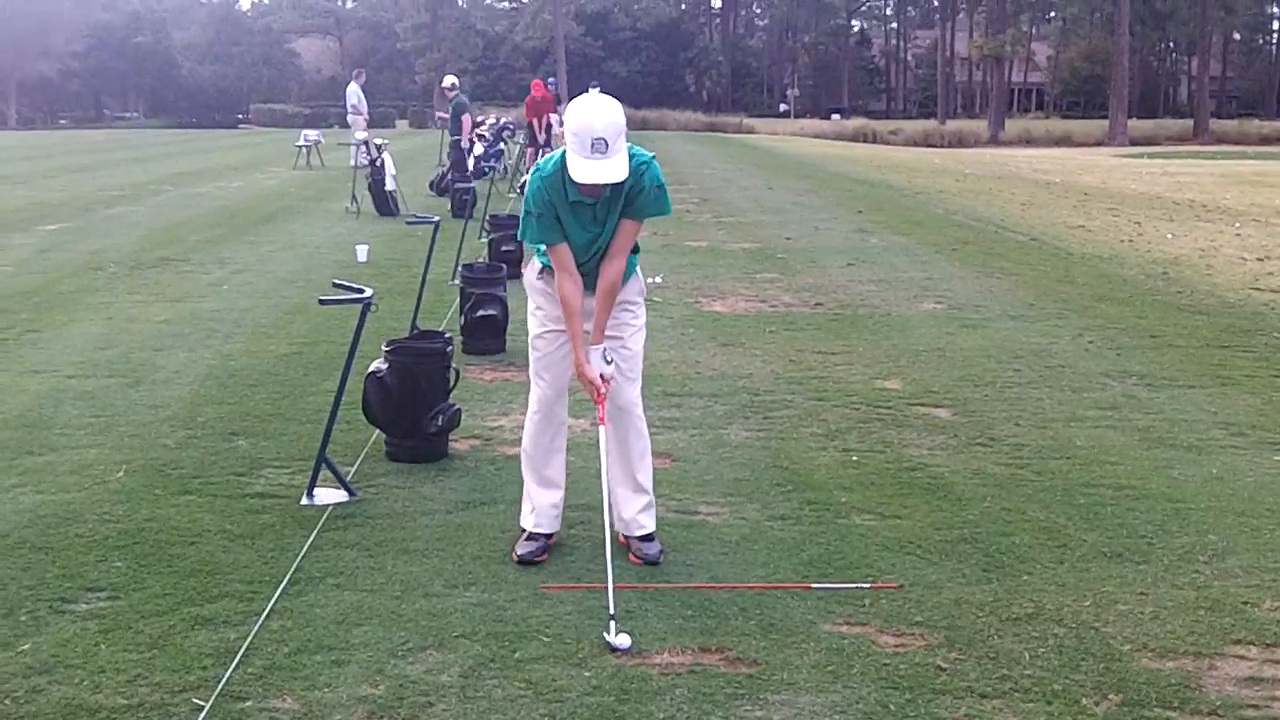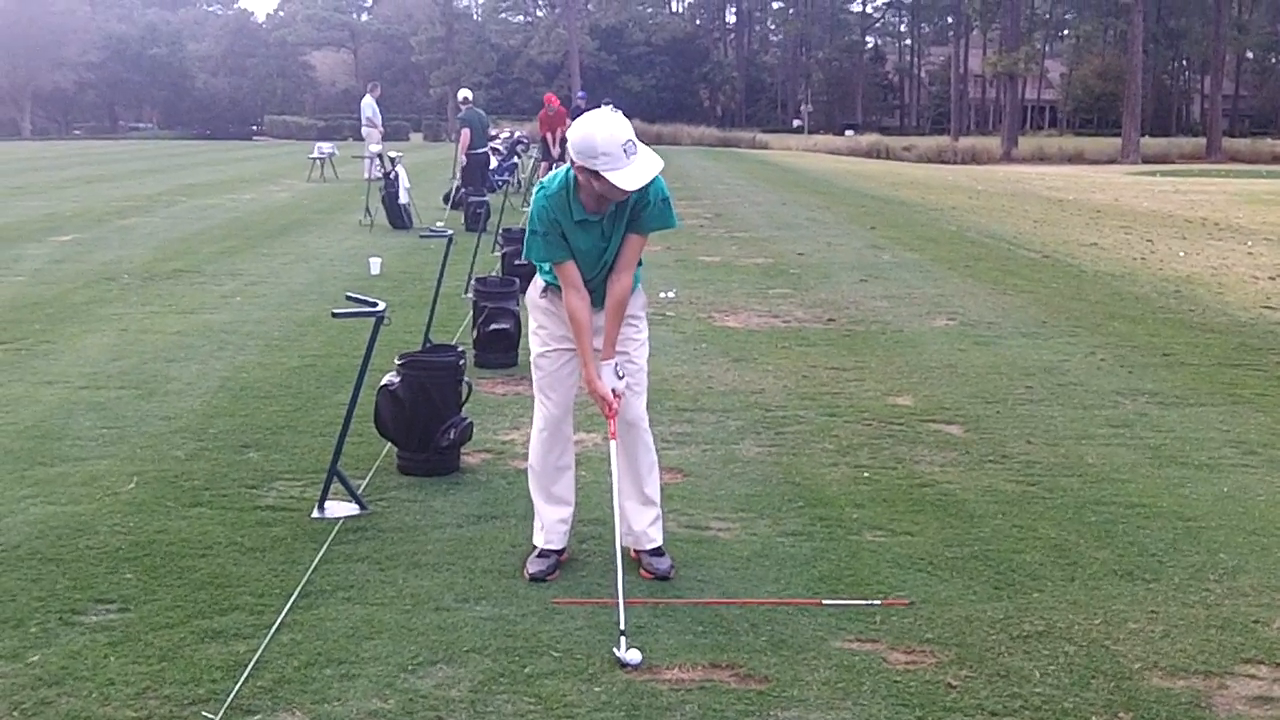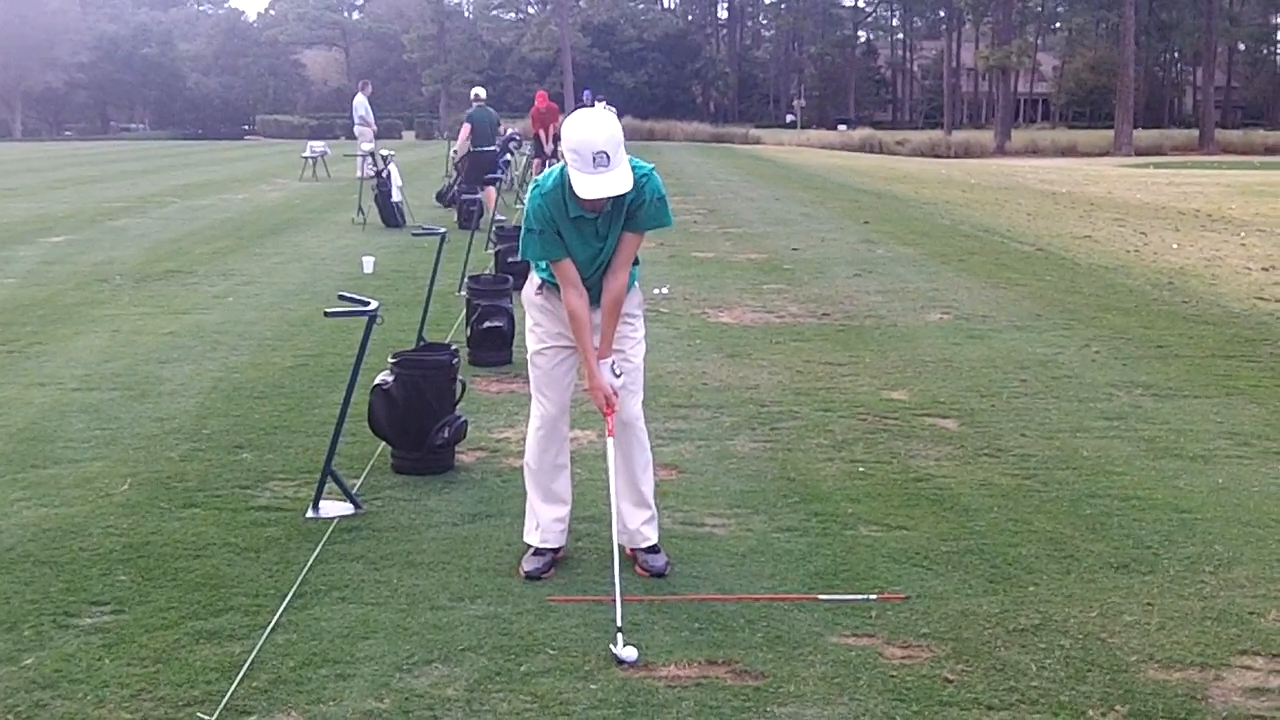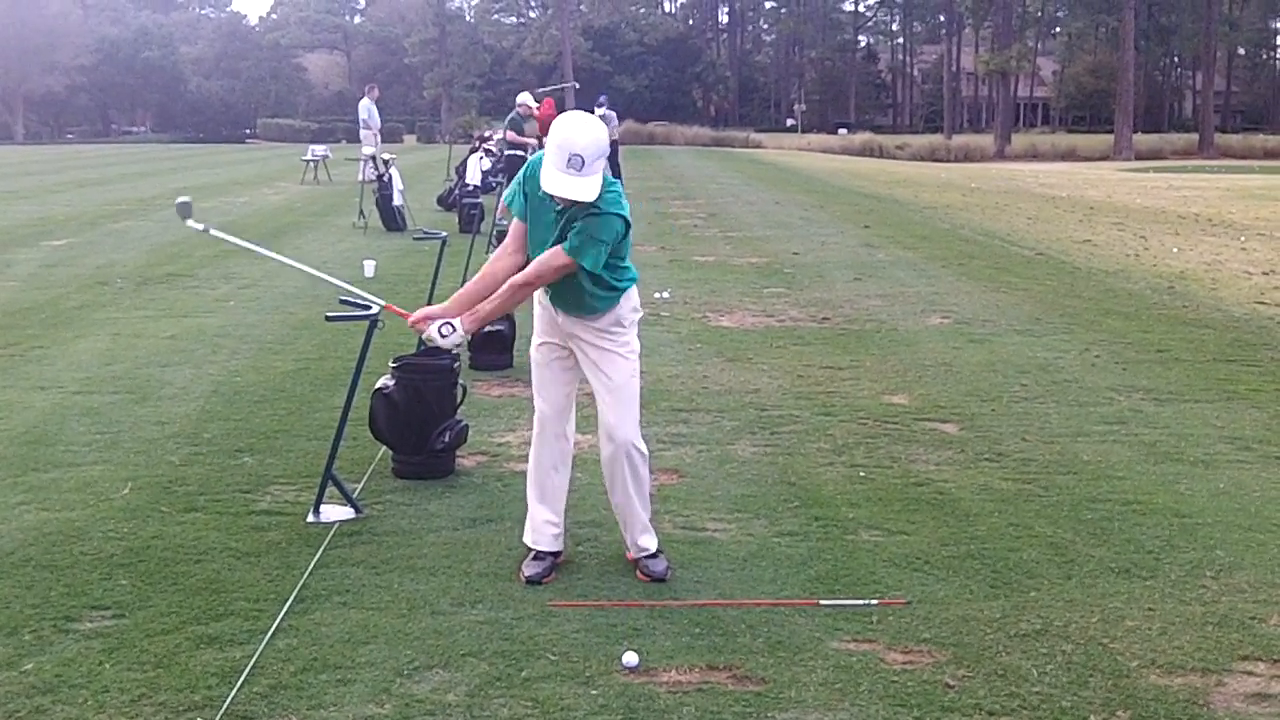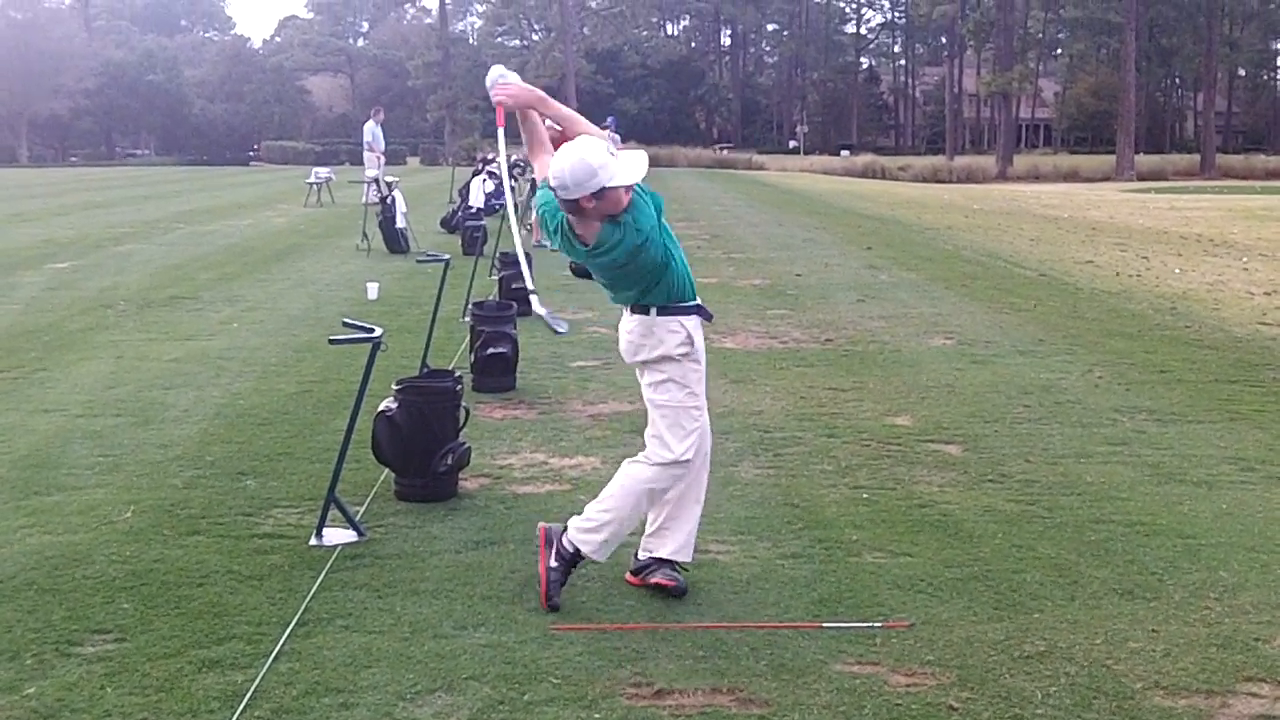
dt=1s
person 1, frame 1
left shoulder: (643, 172)
right shoulder: (545, 181)
left elbow: (614, 262)
right elbow: (567, 273)
left wrist: (599, 341)
right wrist: (580, 355)
left hip: (620, 290)
right hip: (553, 287)
left knee: (625, 402)
right knee: (546, 399)
left ankle: (637, 524)
right ankle: (540, 522)
person 1, frame 2
left shoulder: (646, 188)
right shoulder: (548, 202)
left elbow: (621, 277)
right elbow: (574, 292)
left wrist: (609, 359)
right wrist: (590, 372)
left hip: (623, 305)
right hip: (556, 303)
left knee: (633, 416)
right knee: (552, 417)
left ankle: (646, 537)
right ankle: (551, 538)
person 1, frame 3
left shoulder: (643, 183)
right shoulder: (544, 197)
left elbow: (617, 274)
right elbow: (572, 289)
left wrist: (606, 354)
right wrist: (591, 369)
left hip: (619, 303)
right hip: (553, 302)
left knee: (629, 415)
right knee: (549, 416)
left ankle: (641, 534)
right ankle: (546, 537)
person 1, frame 4
left shoulder: (607, 216)
right shoulder: (536, 170)
left elbow: (530, 278)
right elbow: (508, 252)
left wrist: (465, 325)
right wrist: (449, 307)
left hip: (608, 320)
right hip: (555, 314)
left knee: (621, 435)
right knee: (550, 425)
left ankle: (644, 545)
right ankle: (546, 542)
person 1, frame 5
left shoulder: (557, 210)
right shoulder: (635, 236)
left elbow: (539, 157)
right elbow: (585, 133)
left wrist: (527, 100)
right wrist: (533, 97)
left hip: (649, 322)
right hip: (668, 332)
left knee: (690, 438)
right knee: (672, 450)
left ankle: (655, 553)
right ankle: (571, 541)
